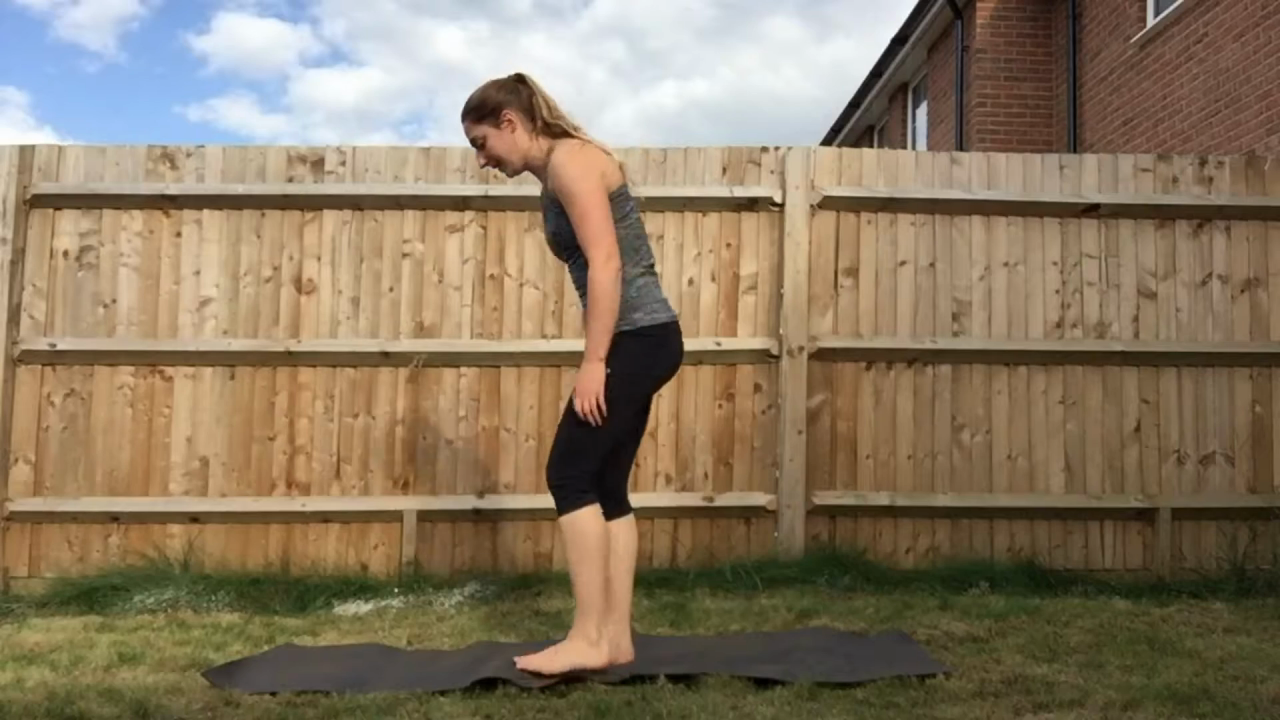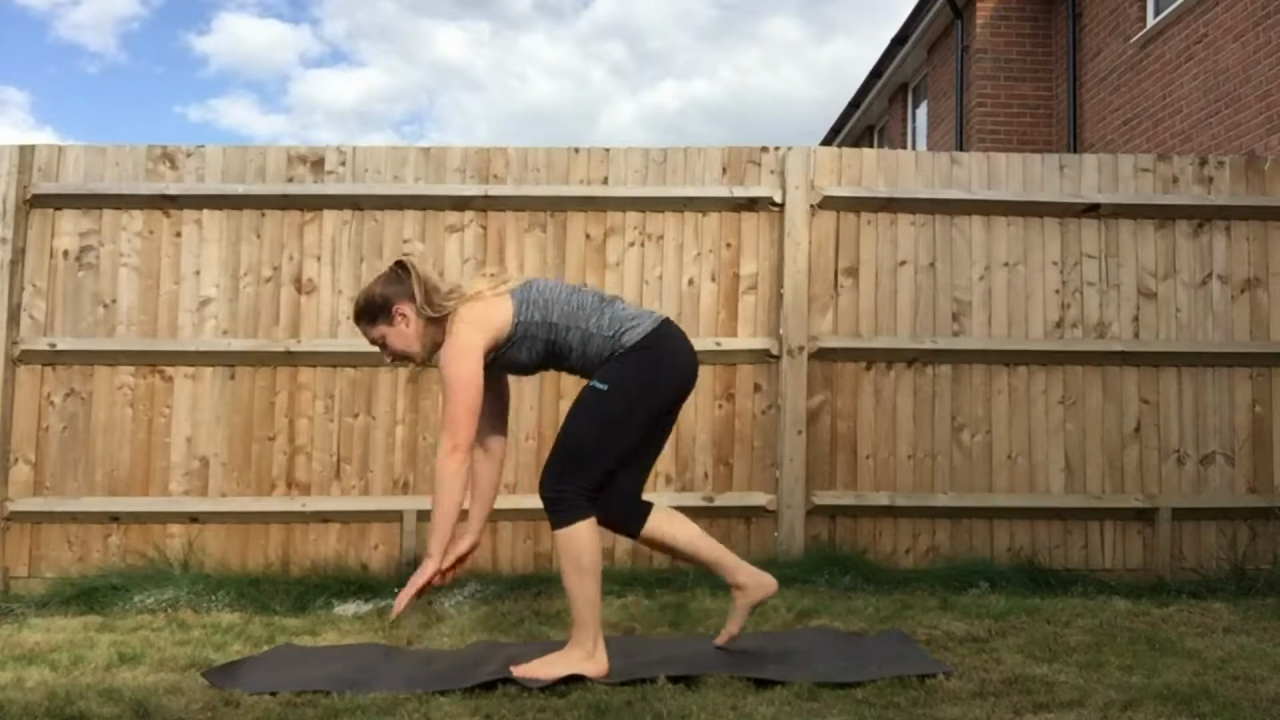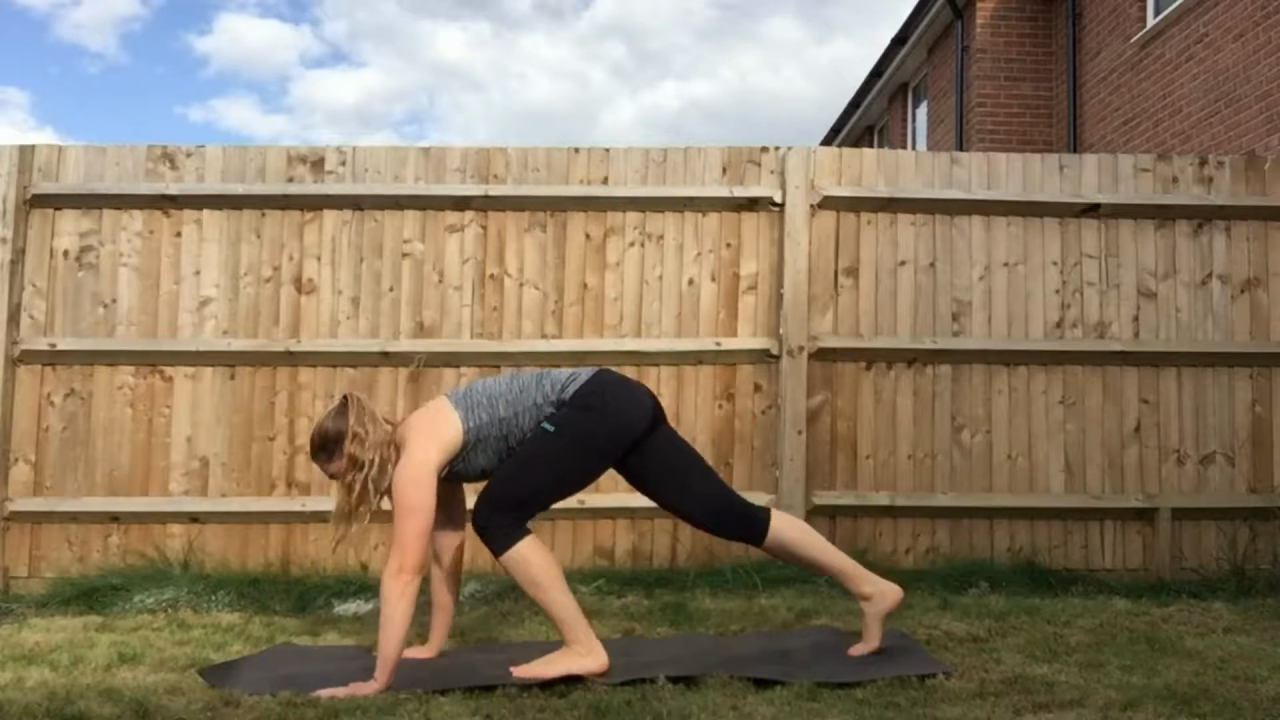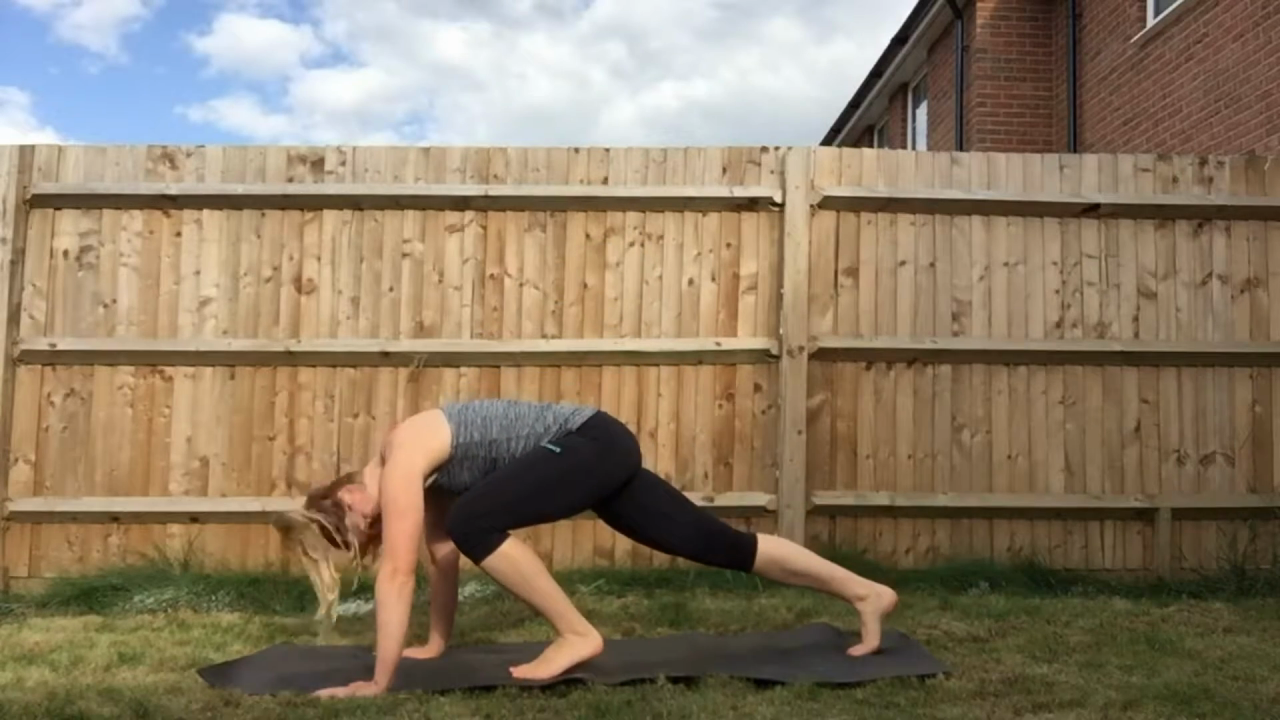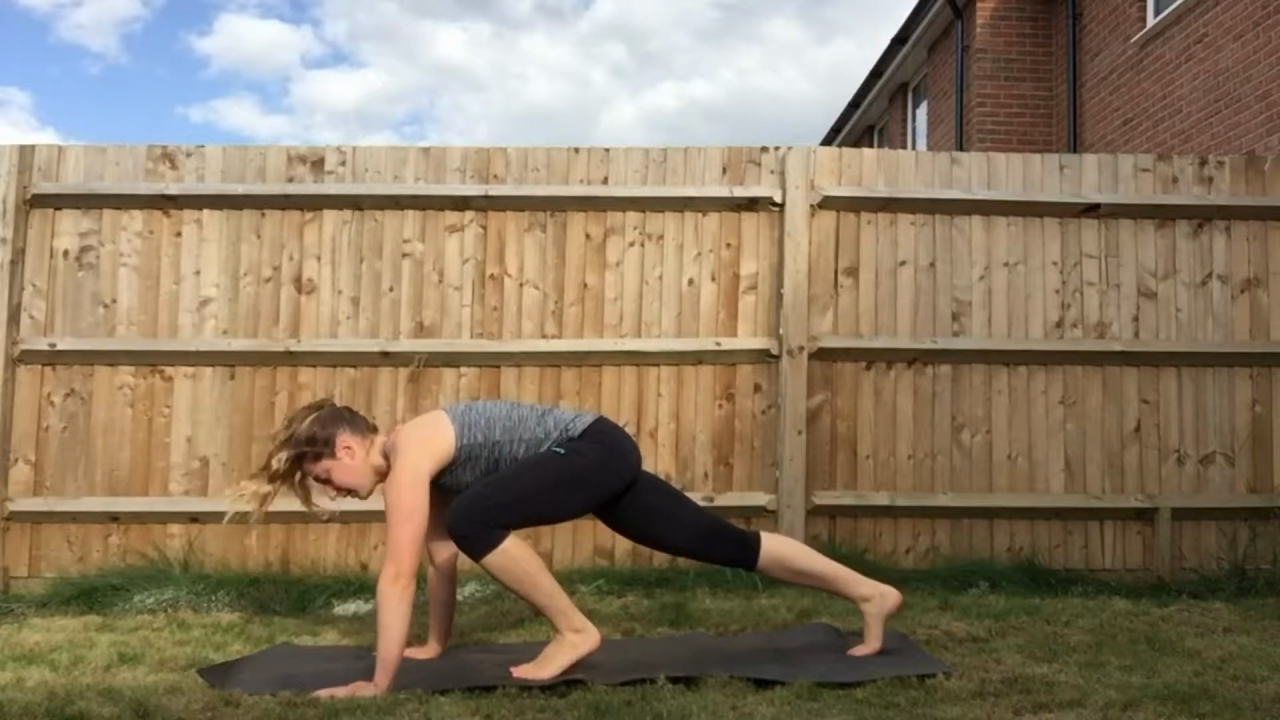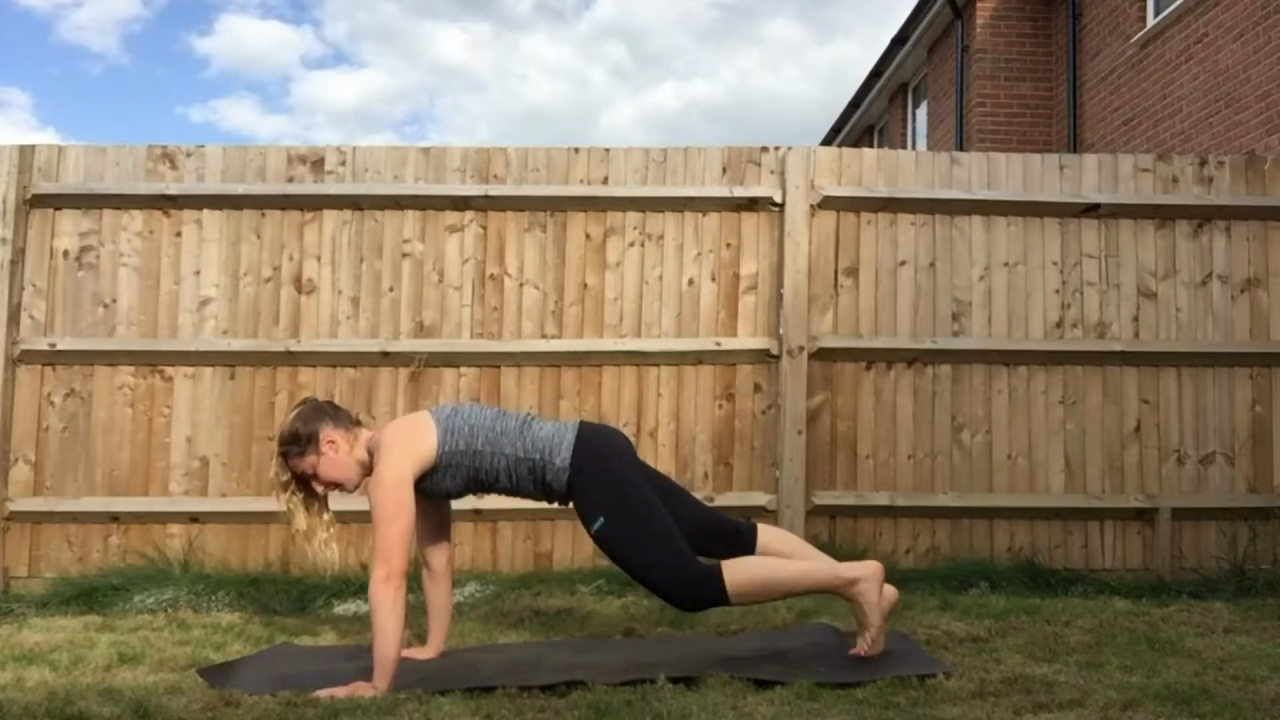
dt=0.5s
person 1, frame 1
left shoulder: (567, 160)
right shoulder: (563, 165)
left elbow: (606, 265)
left wrist: (593, 361)
right wrist: (599, 357)
left hip: (638, 338)
right hip: (644, 338)
left knee: (570, 473)
right knee: (604, 482)
left ankle: (590, 640)
right ankle: (615, 635)
person 1, frame 2
left shoulder: (461, 334)
right shoulder: (479, 316)
left elbow: (455, 450)
right elbow: (490, 440)
left wrist: (434, 553)
right wrist: (469, 532)
left hip: (645, 355)
right hip: (662, 355)
left knee: (565, 487)
right knee: (618, 506)
left ankle: (586, 651)
right ankle: (744, 578)
person 1, frame 3
left shoulder: (413, 456)
right shoulder: (431, 446)
left elbow: (404, 570)
right elbow: (446, 548)
left wrist: (380, 678)
right wrist: (434, 641)
left hip: (597, 405)
right hip: (620, 403)
left knee: (498, 517)
right knee: (727, 513)
left ankle: (582, 647)
right ankle: (871, 589)
person 1, frame 4
left shoulder: (401, 460)
right shoulder: (422, 468)
left elbow: (397, 575)
right elbow: (442, 555)
left wrist: (379, 680)
right wrist: (435, 642)
left hip: (592, 441)
right hip: (599, 450)
left knee: (476, 521)
right knee: (715, 542)
left ankle: (575, 634)
right ankle: (865, 594)
person 1, frame 5
left shoulder: (406, 457)
right shoulder: (422, 463)
left elbow: (398, 575)
right elbow: (440, 554)
left wrist: (378, 682)
right wrist: (434, 644)
left hip: (595, 447)
right hip: (595, 460)
left knee: (475, 518)
right knee: (719, 540)
left ankle: (573, 631)
right ankle: (868, 594)
person 1, frame 6
left shoulder: (390, 456)
right shoulder: (414, 463)
left elbow: (388, 576)
right elbow: (436, 558)
left wrist: (378, 683)
right wrist: (434, 646)
left hip: (586, 465)
right hip: (590, 456)
left knee: (689, 579)
right knee: (720, 534)
left ankle: (854, 577)
right ankle: (861, 589)
